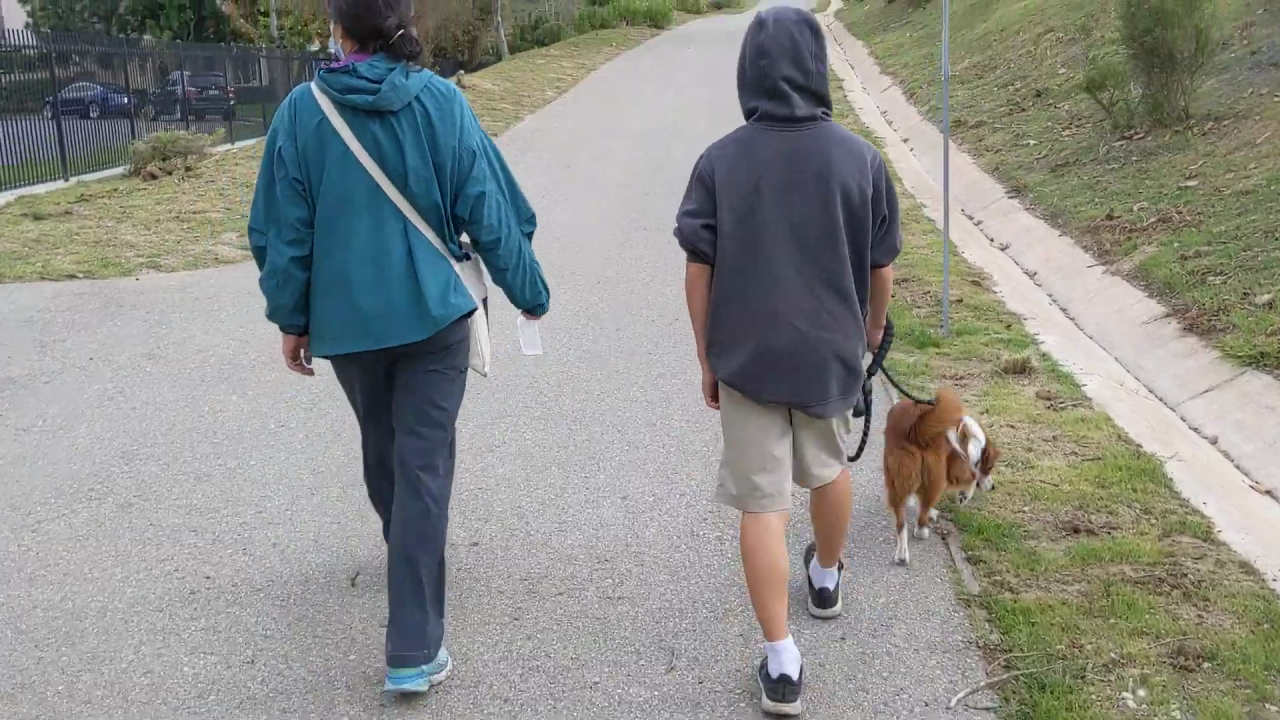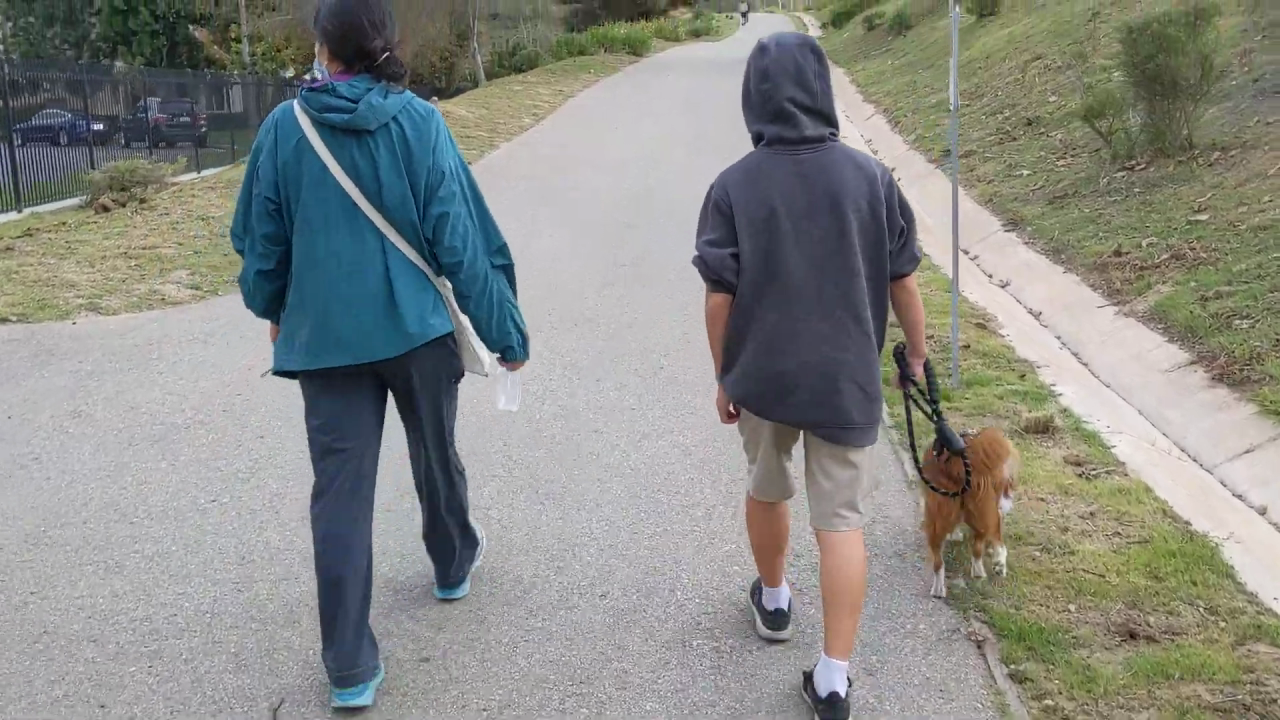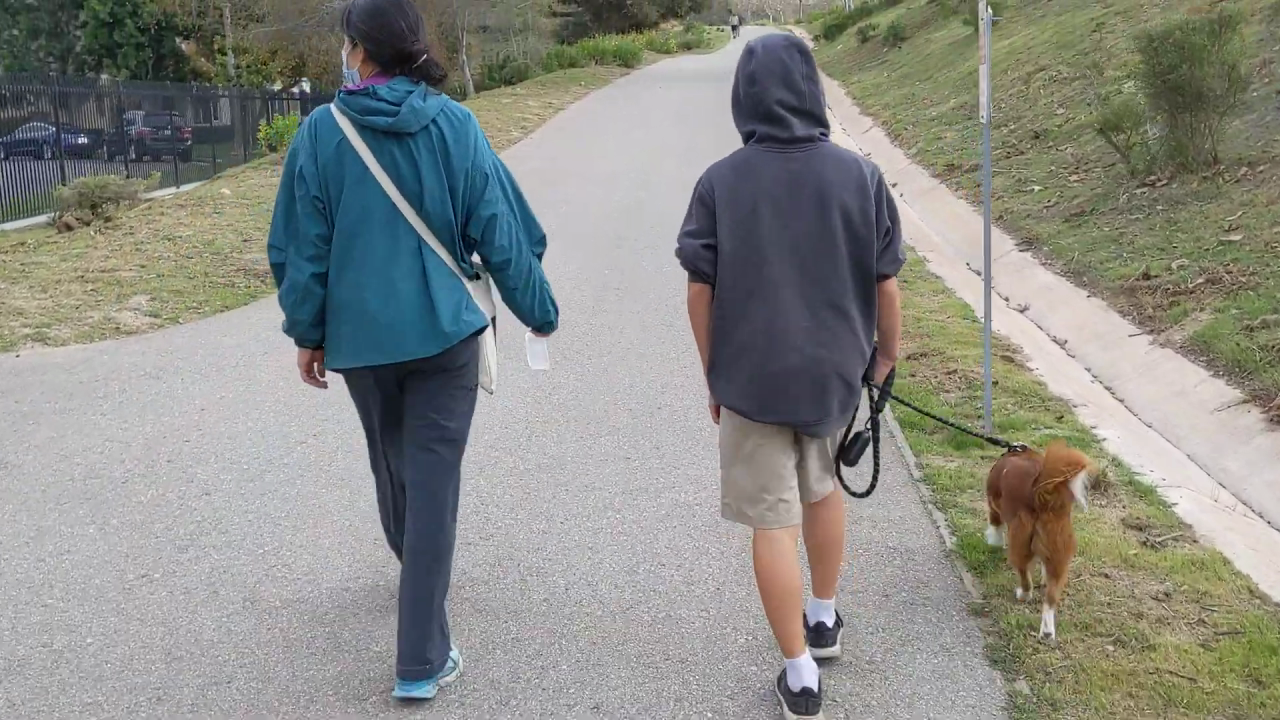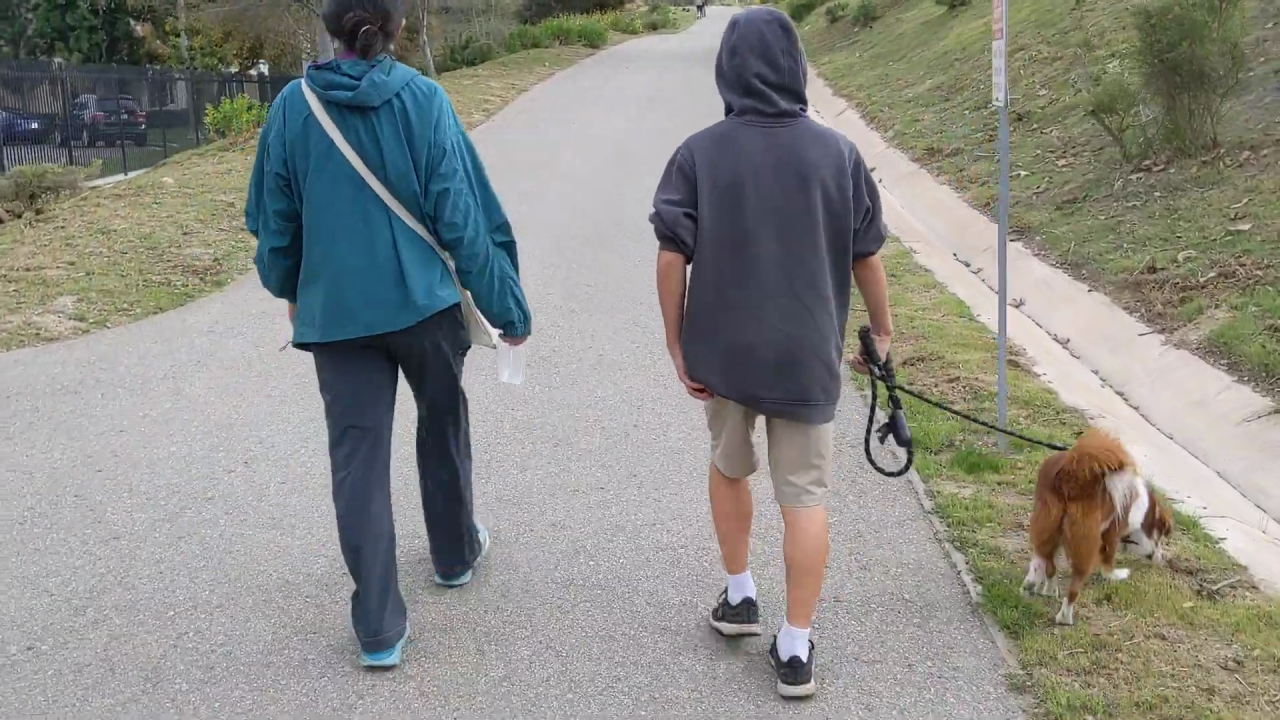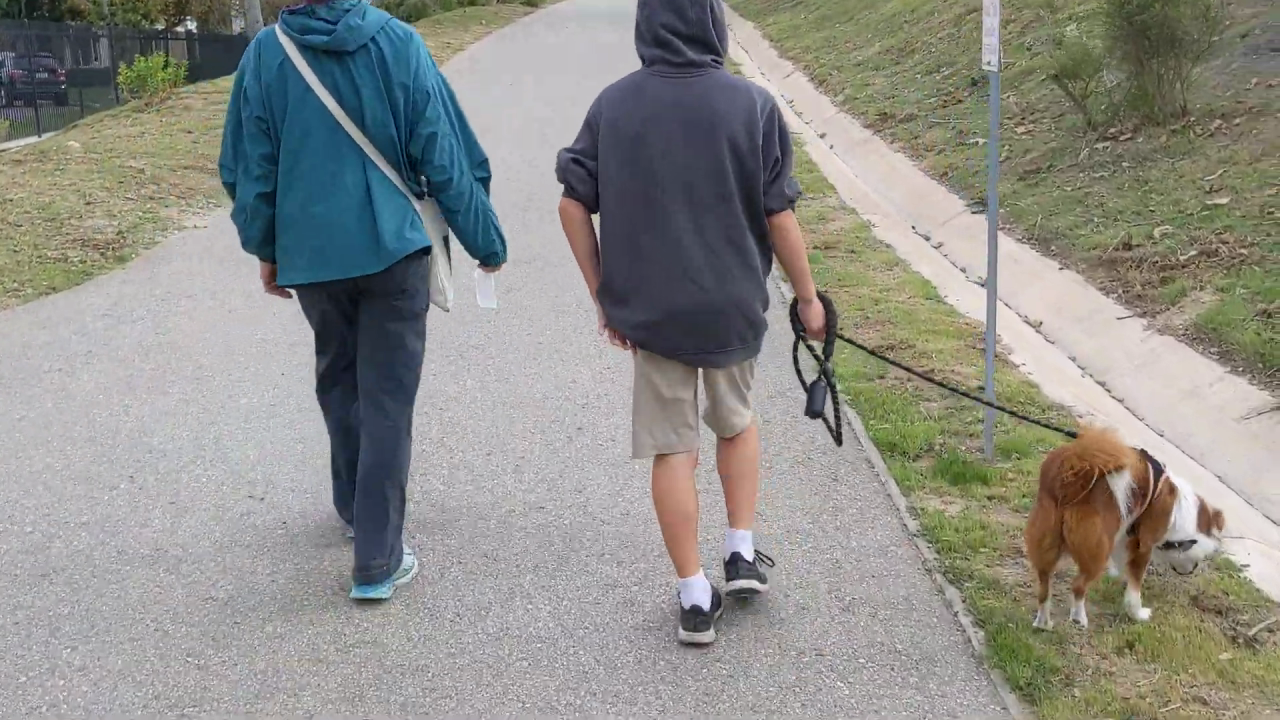
dt=0.5s
person 1, frame 1
left shoulder: (719, 160)
right shoulder: (861, 159)
left elbow: (699, 271)
right elbow: (881, 266)
left wrist: (706, 357)
right wrist: (875, 323)
left hip: (747, 358)
right hip: (831, 353)
left knee: (761, 502)
right knee: (828, 466)
left ankle: (782, 660)
right ankle: (826, 579)
person 1, frame 2
left shoulder: (733, 186)
right shoulder: (871, 177)
left elbow: (719, 296)
right elbow: (902, 280)
left wrist: (721, 376)
right wrist: (917, 350)
left hip: (761, 377)
right hip: (846, 381)
left knee: (767, 489)
right knee: (841, 524)
left ankle: (773, 601)
person 1, frame 3
left shoulder: (720, 182)
right shoulder: (861, 176)
left elbow: (700, 290)
right elbow: (885, 283)
left wrist: (713, 375)
right wrist: (886, 355)
left hip: (752, 379)
right hip: (835, 373)
left knee: (772, 519)
right knee: (821, 489)
right ankle: (824, 617)
person 1, frame 4
left shoulder: (698, 153)
right shoulder: (837, 152)
left elbow: (671, 258)
right elbow: (867, 256)
left wrist: (677, 346)
right wrist: (881, 329)
left hip: (725, 352)
right hip: (809, 354)
left knee: (729, 464)
right knee: (805, 493)
left ankle: (739, 595)
right ankle: (795, 646)
person 1, frame 5
left shoulder: (613, 105)
right shoulder: (753, 105)
left elbow: (572, 207)
right elbow: (778, 216)
left wrist: (603, 295)
right wrist: (807, 298)
left hip: (650, 311)
right hip: (734, 304)
left knee: (672, 451)
right knee: (735, 423)
left ankle: (694, 598)
right ankle: (741, 553)
person 2, frame 1
left shoulder: (301, 111)
right shoulder: (441, 102)
left elbow: (282, 230)
right elbow: (490, 212)
left wrist: (291, 317)
right wrist: (529, 290)
left hip: (347, 318)
right hip: (433, 311)
left knee: (383, 442)
right knee: (423, 463)
left ankle: (407, 554)
right ankle: (412, 648)
person 2, frame 2
left shoulder: (284, 128)
right shoulder: (420, 123)
left elbow: (259, 239)
right elbow: (463, 238)
left wrist: (271, 307)
right wrist: (505, 331)
left hip: (327, 337)
right hip: (417, 327)
left knee: (340, 489)
right knee: (434, 452)
left ankle: (349, 667)
right ankle: (455, 563)
person 2, frame 3
left shoulder: (321, 132)
right shoulder: (455, 125)
left elbow: (300, 248)
right elbow: (502, 232)
left wrist: (307, 331)
right wrist: (539, 308)
left hip: (360, 334)
right hip: (443, 329)
left knee: (393, 454)
right knee: (433, 478)
left ankle: (417, 578)
right ankle: (420, 658)
person 2, frame 4
left shoulder: (293, 107)
right shoulder: (424, 100)
left elbow: (272, 219)
right elbow: (465, 215)
left wrist: (289, 288)
right wrist: (508, 306)
left hip: (337, 312)
right hip: (424, 300)
left knee: (359, 460)
right knee: (444, 427)
left ankle: (379, 629)
right ankle: (455, 554)
person 2, frame 5
left shoulder: (265, 53)
left elbow: (248, 168)
right elbow: (445, 159)
left wrist: (265, 247)
right wrist: (486, 241)
left hip: (310, 252)
right hip: (393, 248)
left knee: (340, 374)
right knee: (387, 396)
left ankle: (357, 507)
right ankle: (377, 559)
